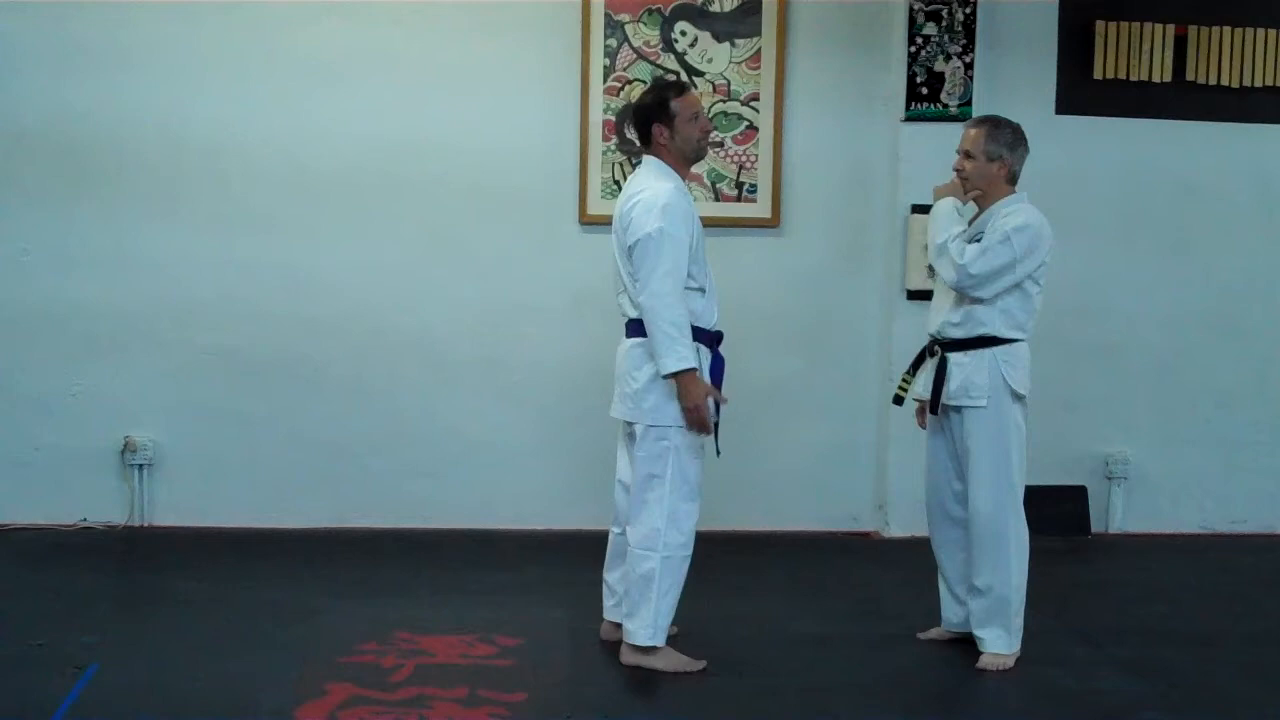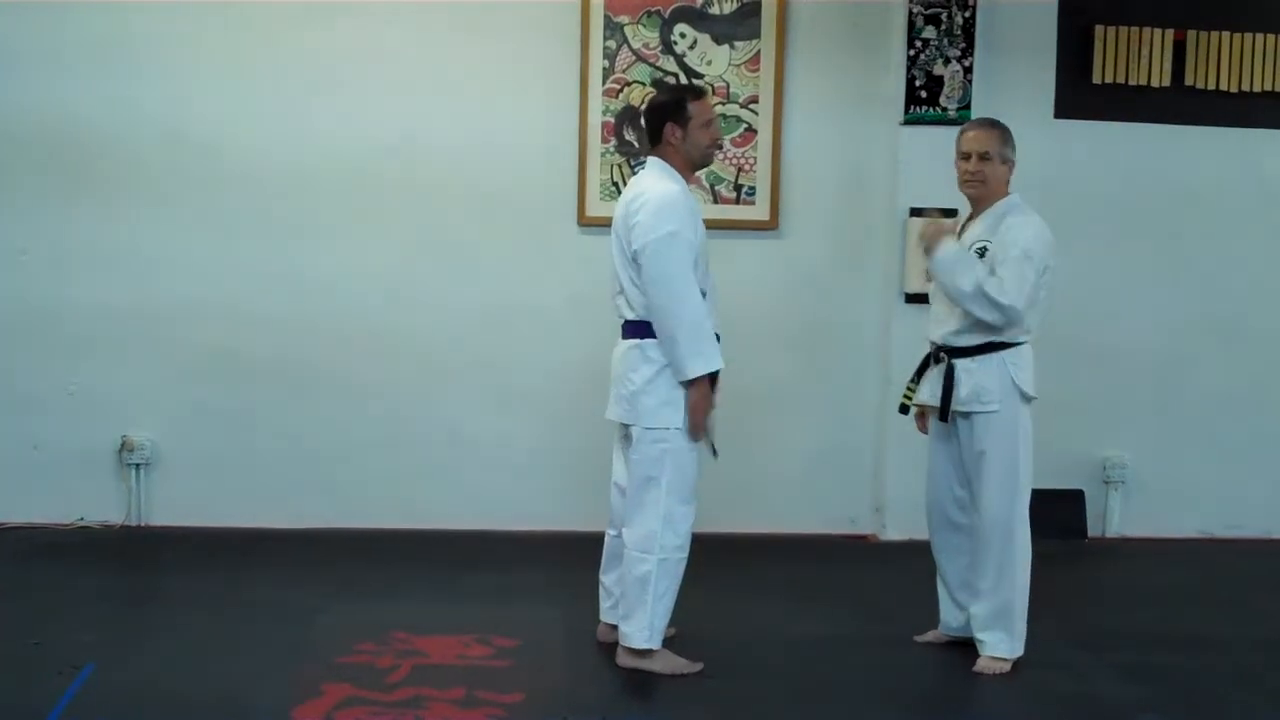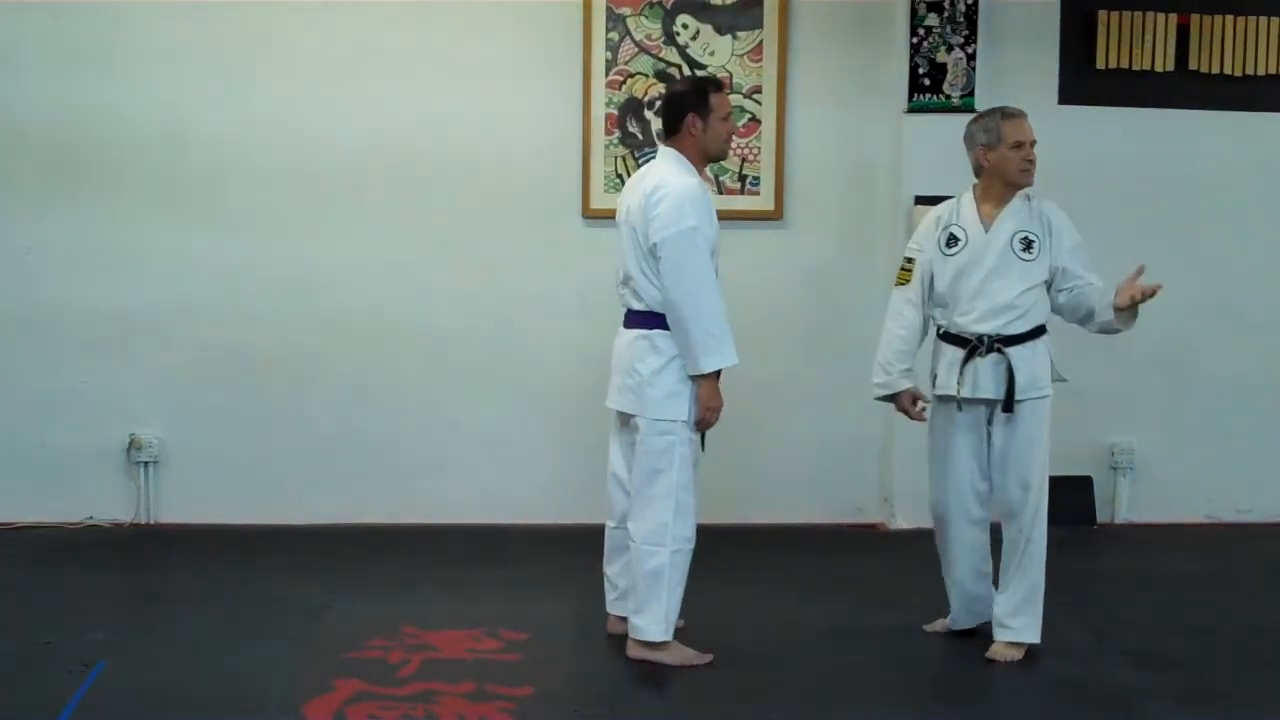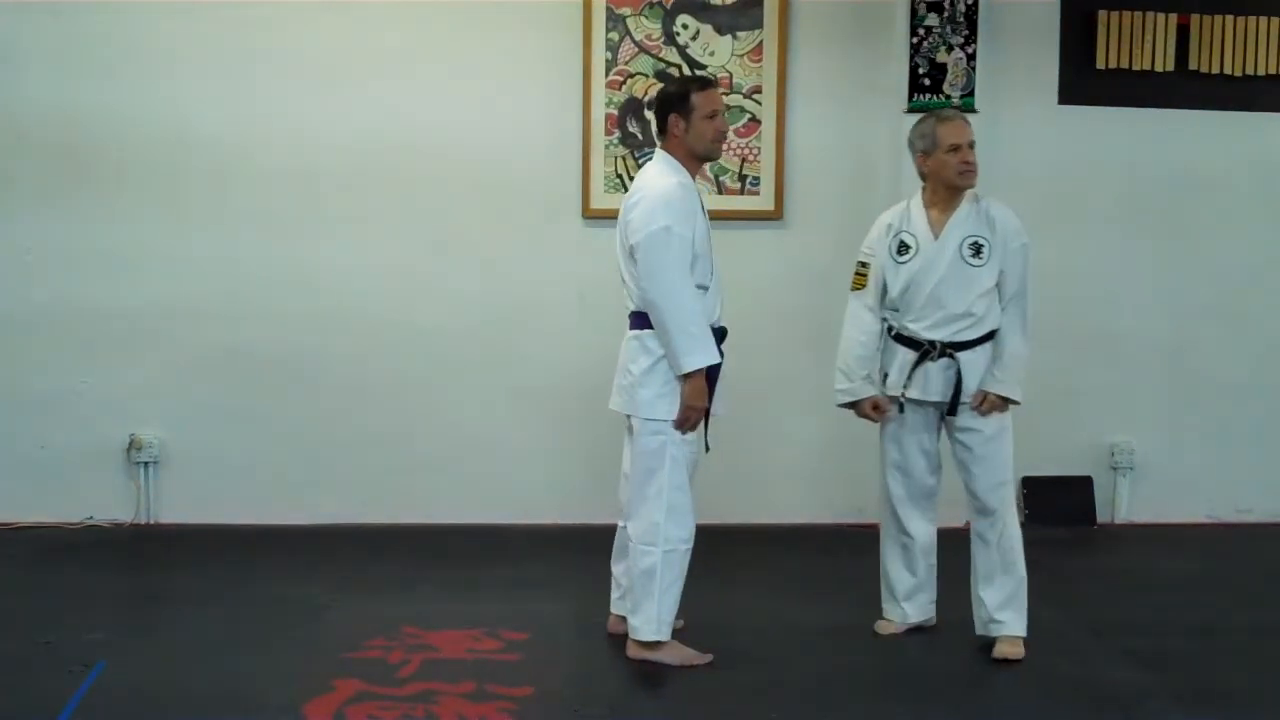
dt=0.7s
person 1, frame 1
left shoulder: (651, 189)
right shoulder: (661, 199)
right elbow: (661, 297)
right wrist: (687, 375)
left hip: (653, 361)
right hip: (665, 367)
left knee: (638, 500)
right knee: (665, 511)
left ankle: (621, 615)
right ankle: (643, 640)
person 1, frame 2
left shoulder: (649, 189)
right shoulder: (667, 199)
right elbow: (675, 298)
right wrist: (700, 378)
left hip: (644, 360)
right hip: (664, 367)
left knee: (635, 501)
right knee: (660, 512)
left ankle: (618, 617)
right ankle: (639, 641)
person 1, frame 3
left shoulder: (646, 180)
right shoulder: (683, 192)
right elbow: (691, 293)
right wrist: (707, 376)
left hip: (641, 348)
right hip: (667, 359)
left knee: (633, 495)
right knee: (665, 505)
left ankle: (625, 608)
right ankle: (650, 634)
person 1, frame 4
left shoulder: (668, 185)
right shoulder: (666, 193)
right elbow: (669, 294)
left wrist: (692, 369)
right wrist: (694, 375)
left hip: (661, 359)
right hip: (667, 363)
left knee: (645, 496)
right knee: (664, 505)
left ankle: (628, 609)
right ankle: (648, 634)
person 2, frame 1
left shoulder: (1024, 223)
right shoulder: (975, 220)
left elbow: (964, 274)
left wrist: (946, 208)
right wrist: (930, 382)
left hip: (989, 379)
right hip: (951, 375)
left knee: (993, 509)
right knee: (946, 504)
left ankle: (1000, 632)
right ankle: (962, 615)
person 2, frame 2
left shoulder: (1024, 228)
right shoulder: (961, 228)
left elbow: (1001, 306)
left wrist: (944, 254)
right wrist: (928, 389)
left hip: (995, 384)
right hip: (950, 382)
left knee: (998, 514)
right knee: (947, 510)
left ankle: (999, 637)
right ankle: (960, 619)
person 2, frame 3
left shoulder: (1048, 220)
right shoulder: (940, 221)
left elbow: (1075, 293)
right elbow: (909, 304)
left wrist: (1117, 303)
right wrist: (896, 378)
left hip: (1022, 374)
right hip: (956, 373)
left knee: (1022, 503)
right knee: (956, 499)
left ankle: (1016, 625)
right ankle: (971, 607)
person 2, frame 4
left shoulder: (1000, 222)
right shoulder: (891, 226)
left elbow: (1014, 309)
right elbow: (865, 311)
left wrist: (1005, 383)
right wrist: (859, 386)
left hip: (976, 376)
right hip: (908, 375)
left knee: (992, 498)
right knee: (906, 497)
left ankle: (1004, 622)
right ankle: (909, 606)
